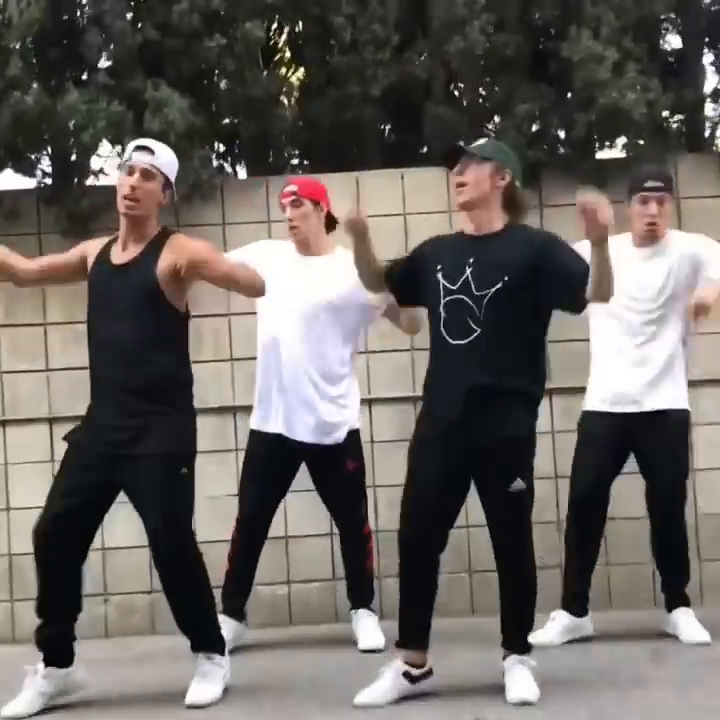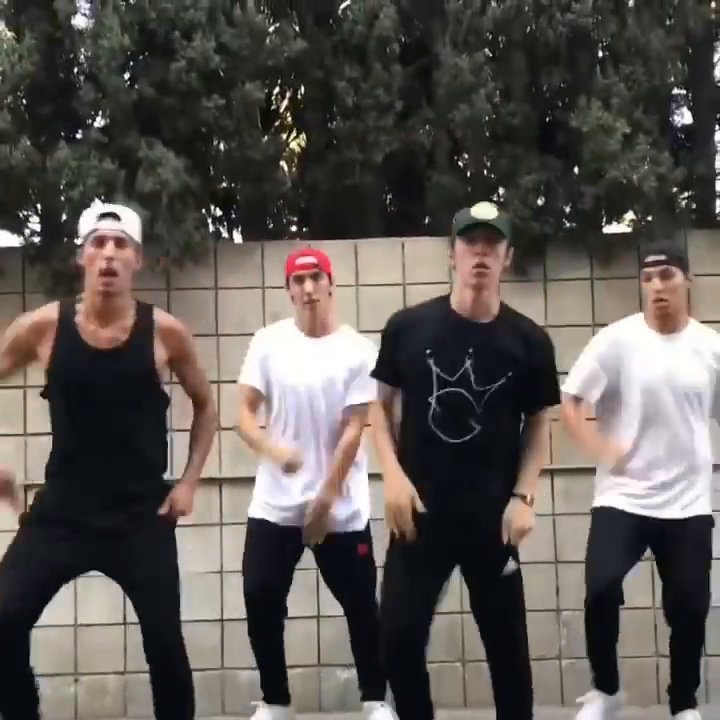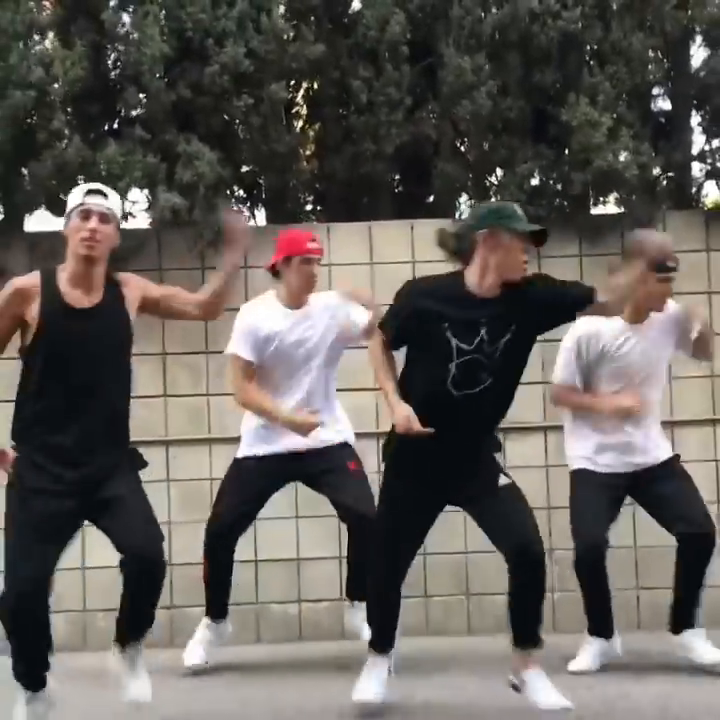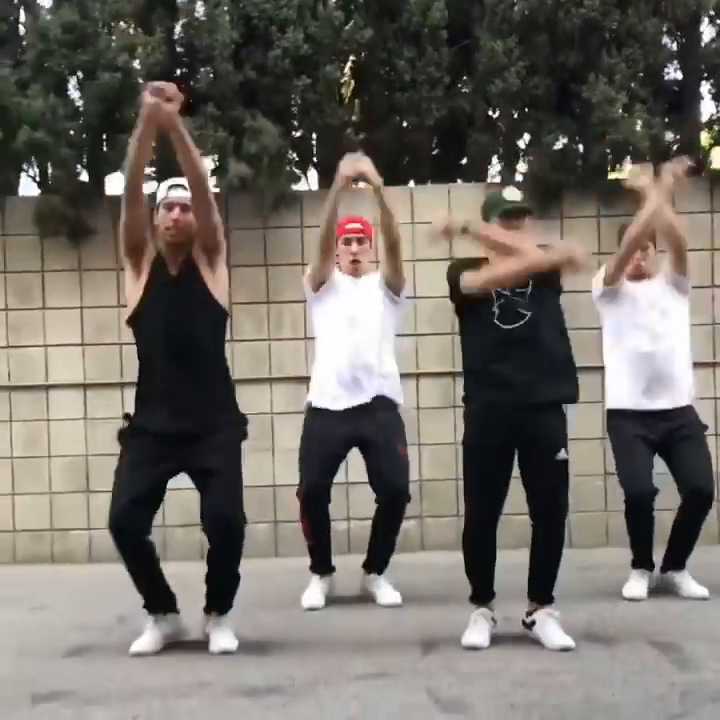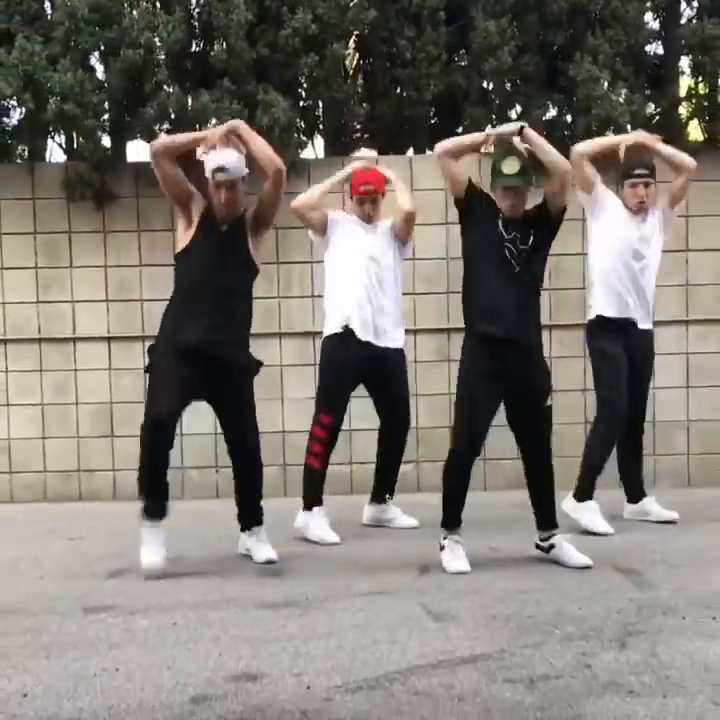
dt=0.7s
person 1, frame 1
left shoulder: (178, 250)
right shoulder: (94, 253)
left elbow: (255, 286)
left wrist: (221, 268)
left hip: (161, 429)
right hip: (100, 428)
left knee: (172, 544)
right knee: (54, 538)
left ankle: (211, 656)
right ankle: (55, 664)
person 1, frame 2
left shoulder: (163, 332)
left elbow: (206, 403)
left wrist: (189, 480)
left hip: (141, 509)
right hip: (61, 508)
left knee: (163, 633)
person 1, frame 3
left shoulder: (131, 291)
left elbow: (205, 307)
left wrist: (233, 254)
left hip: (110, 465)
left knee: (146, 559)
left ankle: (129, 646)
person 1, frame 4
left shoulder: (212, 255)
right shoulder: (138, 260)
left elbow: (201, 187)
right elbow: (131, 192)
left wrist: (174, 125)
right wrist: (148, 123)
left hip: (214, 421)
right hip: (151, 423)
left knee: (226, 519)
right knee: (125, 519)
left ankle: (219, 615)
right ankle: (161, 614)
person 1, frame 5
left shoulder: (254, 224)
right shoulder: (191, 211)
left elbow: (277, 174)
right elbow: (159, 151)
left wrist: (242, 130)
right wrist: (212, 135)
left hip: (231, 354)
right hip: (181, 346)
left knee: (245, 446)
right knee: (158, 420)
left ankle: (251, 530)
right ankle: (152, 522)
person 2, frame 1
left shoulder: (534, 247)
right shoulder: (436, 251)
left elbow: (591, 293)
right elbow: (379, 283)
left wrist: (599, 239)
right wrist: (360, 237)
left hip: (505, 424)
right hip: (440, 420)
left knee: (512, 543)
right knee: (417, 541)
left ankle: (516, 656)
right ankle: (412, 662)
person 2, frame 2
left shoulder: (528, 339)
right shoulder: (410, 327)
left elbow: (541, 424)
right elbow: (380, 407)
left wrist: (522, 496)
right wrist: (393, 474)
left hip: (492, 513)
right hip: (423, 513)
left knee: (504, 644)
right knee: (398, 638)
person 2, frame 3
left shoulder: (533, 294)
right shoulder: (422, 296)
left elbow: (611, 301)
right elbow: (381, 344)
right wrist: (394, 403)
left hip: (477, 459)
right hip: (416, 460)
left knee: (528, 552)
right knee: (390, 565)
left ankle: (527, 667)
right ankle: (378, 658)
person 2, frame 4
left shoulder: (545, 264)
right shoulder: (465, 273)
left elbow: (559, 257)
right elbow: (479, 282)
left wrist: (471, 231)
right wrist: (537, 259)
left hip: (544, 408)
right hip: (487, 410)
left knee: (550, 514)
right knee: (480, 516)
left ankle: (540, 609)
right ankle: (482, 609)
person 2, frame 5
left shoulder: (542, 221)
right shoulder: (477, 209)
left elbow: (563, 175)
right elbow: (444, 152)
left wrist: (527, 136)
right wrist: (499, 133)
left hip: (527, 351)
right hip: (482, 349)
left knee: (538, 448)
right knee: (466, 443)
left ankle: (548, 535)
right ankle: (450, 536)
person 3, frame 1
right shoulder: (595, 252)
left hip: (663, 405)
right hip: (604, 404)
left knee: (667, 506)
right knee: (584, 503)
left ankle: (678, 607)
right ankle: (573, 611)
person 3, frame 2
left shoulder: (711, 347)
right shoulder: (615, 340)
right elbow: (569, 403)
right wrist: (598, 445)
left hip: (689, 502)
right hip: (622, 499)
left knee: (689, 610)
right knee: (601, 593)
person 3, frame 3
left shoulder: (671, 316)
right shoulder: (589, 331)
right elbow: (559, 392)
right wrist: (608, 403)
left hip: (653, 455)
right hip: (595, 461)
right knee: (588, 550)
right ankle: (601, 638)
person 3, frame 4
left shoulder: (674, 284)
right shoulder: (608, 287)
left elbow: (678, 242)
right elbow: (624, 253)
left wrist: (659, 195)
right wrist: (652, 200)
left hip: (679, 410)
right hip: (628, 412)
left knee: (701, 492)
right knee: (639, 492)
left ankle: (674, 568)
right ankle: (641, 567)
person 3, frame 5
left shoulder: (659, 212)
right shoulder: (602, 205)
left elbow: (688, 169)
right elbow: (578, 153)
left wrist: (650, 141)
right wrist: (624, 139)
left hip: (641, 327)
right hip: (607, 325)
left knee: (634, 416)
right knee: (613, 411)
left ankle: (637, 499)
right ankle: (582, 498)
person 4, frame 1
left shoulder: (355, 270)
right shoulder: (267, 255)
left elbow: (409, 320)
left wrist: (399, 299)
left hip: (335, 420)
right hip: (274, 419)
left knee: (351, 519)
right knee: (251, 517)
left ankle: (363, 611)
right ankle: (231, 615)
person 4, frame 2
left shoulder: (358, 350)
right shoulder: (267, 344)
left elbow: (354, 431)
right elbow: (245, 412)
left wrist: (326, 498)
right wrist: (271, 447)
left hip: (340, 504)
right hip: (275, 503)
left knee: (361, 606)
right knee: (260, 599)
person 4, frame 3
left shoulder: (336, 308)
right shoulder: (255, 314)
right elbow: (241, 387)
left wrist: (370, 306)
right wrist: (286, 417)
left hip: (327, 438)
right hip: (265, 443)
left knee: (363, 515)
right knee: (220, 530)
left ankle: (359, 605)
right ankle: (214, 622)
person 4, frame 4
left shoulder: (387, 286)
right shoulder: (323, 283)
left elbow: (393, 243)
right elbow: (323, 240)
left wrist: (377, 184)
right wrist: (338, 186)
left hip: (379, 403)
right hip: (326, 403)
left knee: (395, 490)
right knee: (311, 492)
left ankle: (376, 571)
right ankle: (320, 572)
person 4, frame 5
left shoulder: (393, 232)
right shoulder: (335, 225)
left elbow: (409, 211)
right elbow: (299, 206)
left wrist: (391, 176)
right wrist: (344, 174)
left hip: (388, 339)
right hip: (345, 335)
left knee: (397, 422)
right knee: (329, 416)
left ankle: (380, 503)
right ankle: (311, 510)
